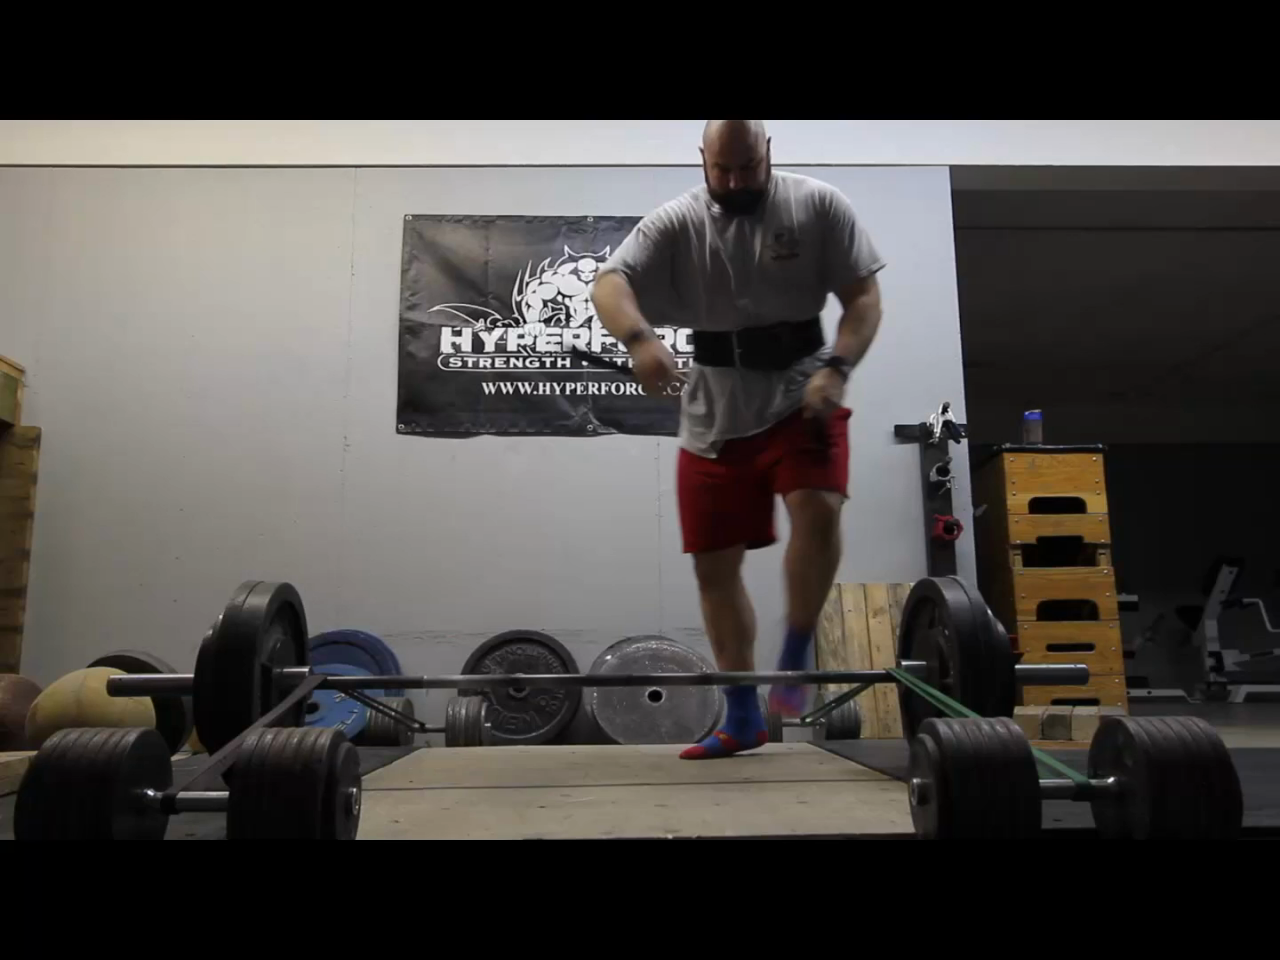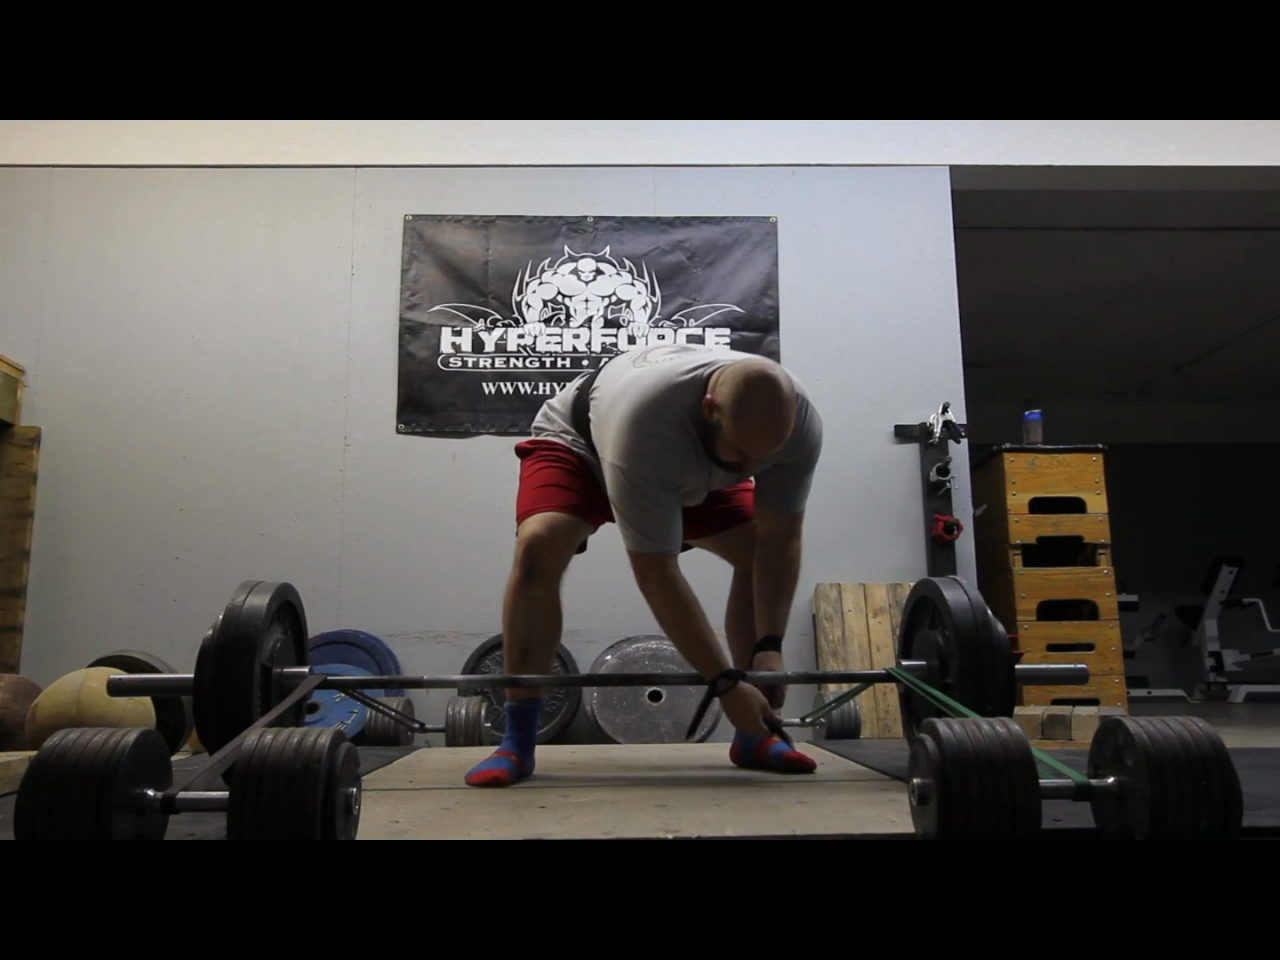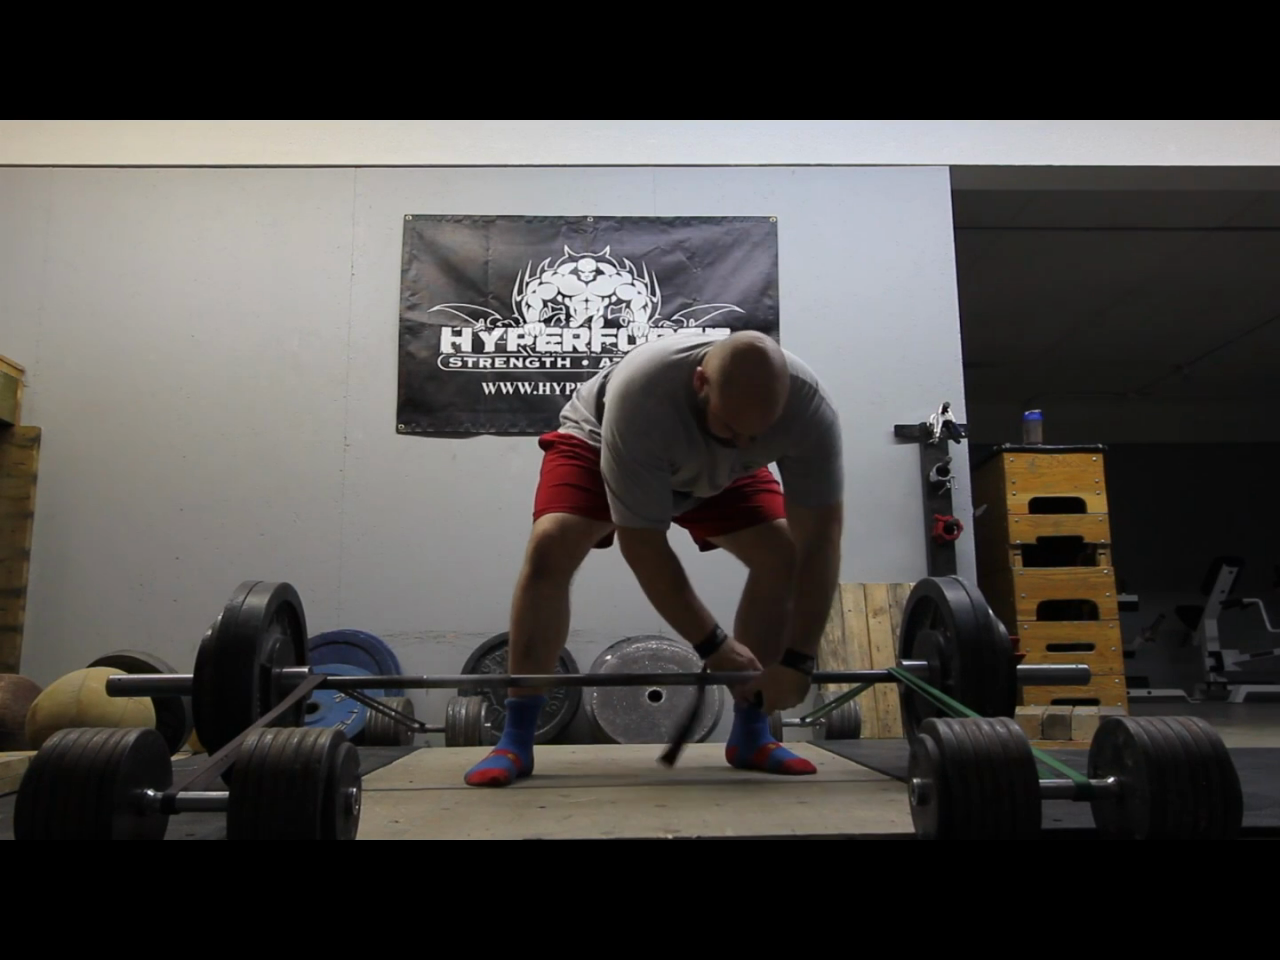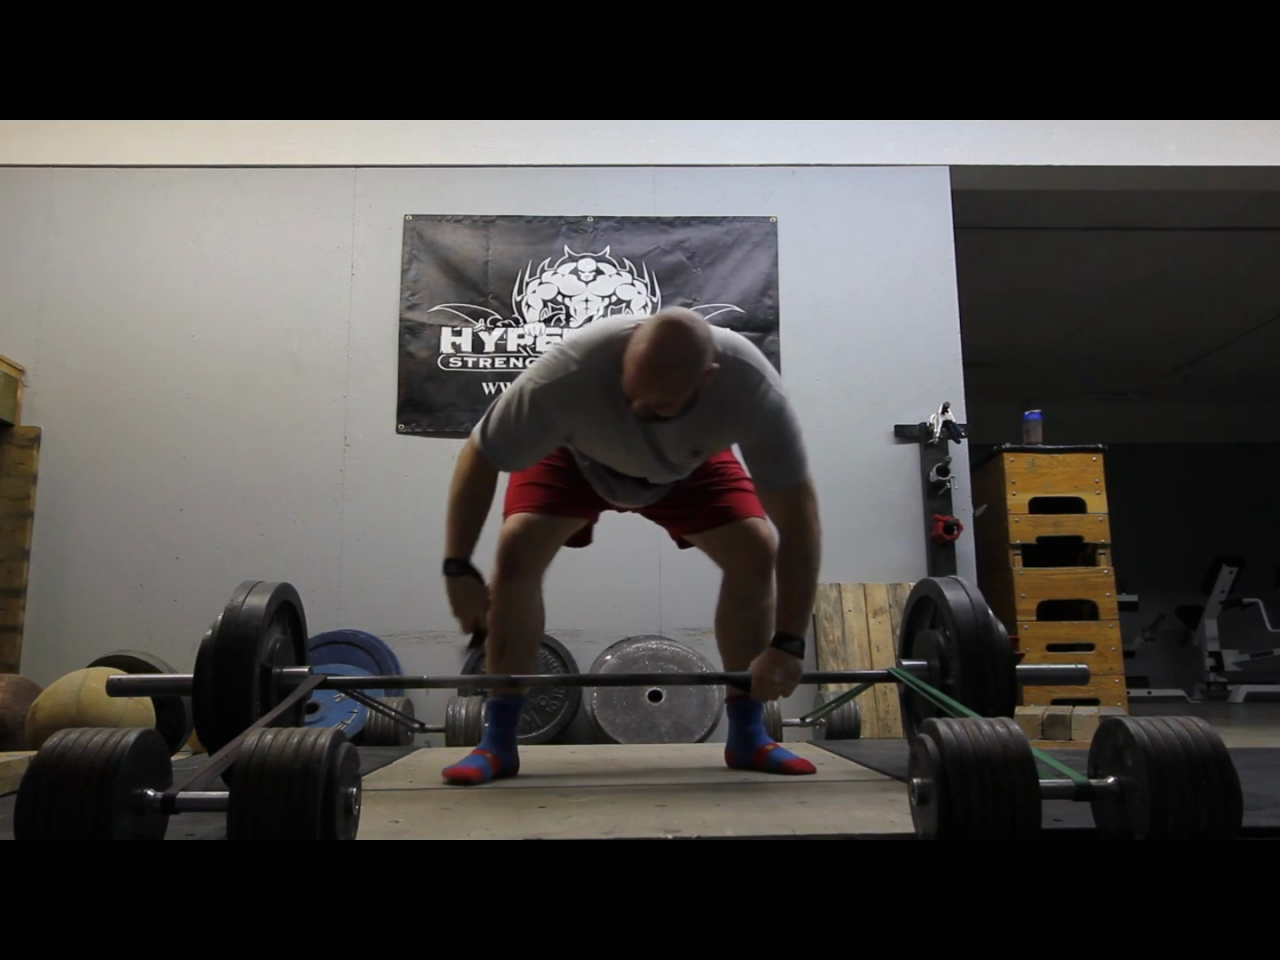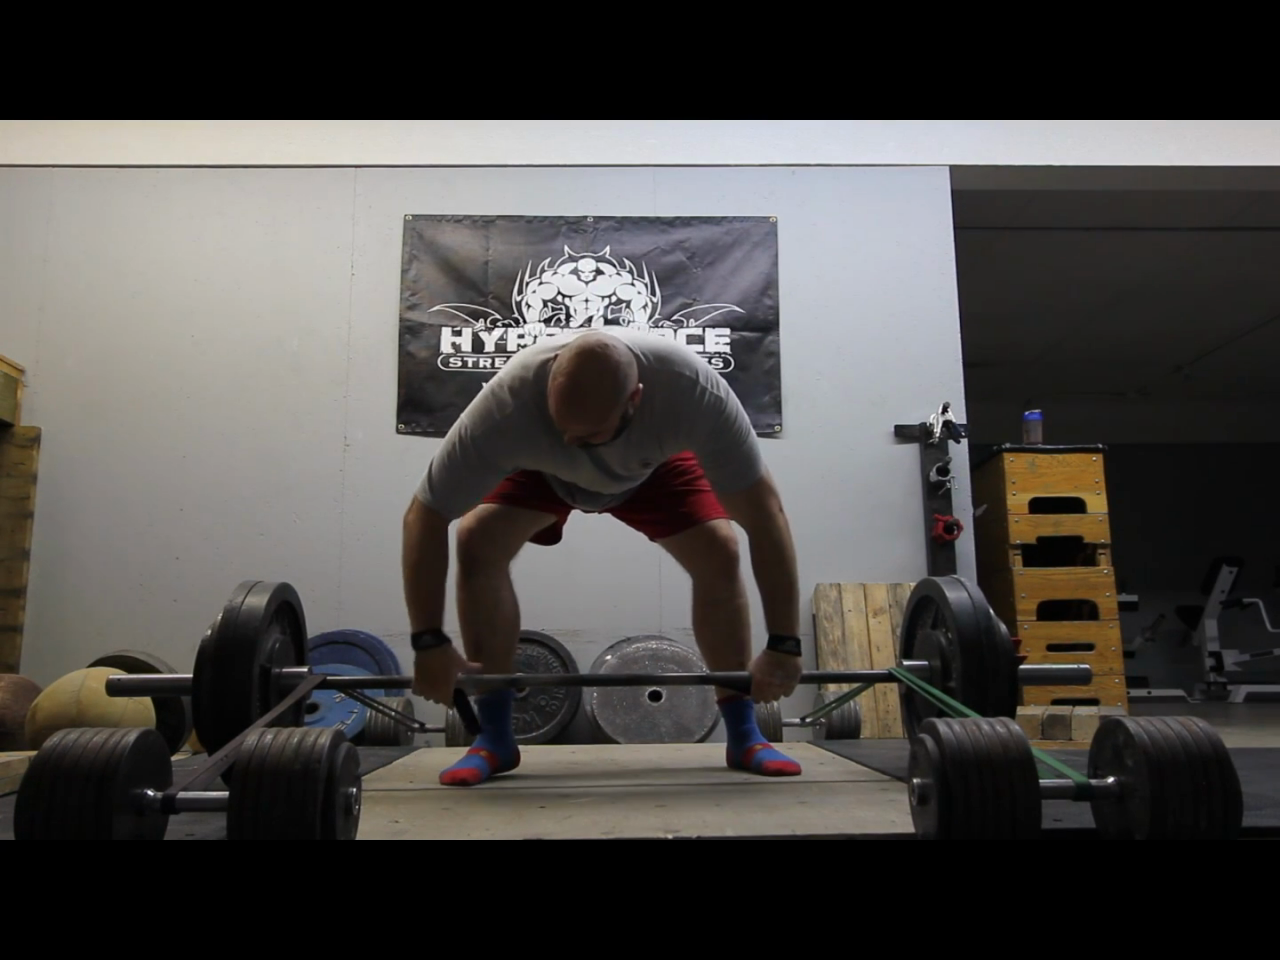
dt=1s
person 1, frame 1
left shoulder: (819, 206)
right shoulder: (676, 223)
left elbow: (864, 296)
right elbow: (612, 282)
left wrist: (833, 368)
right wrist: (638, 339)
left hip: (799, 406)
right hip: (715, 419)
left knee: (818, 512)
right knee: (715, 566)
left ankle: (793, 660)
right ankle: (740, 714)
person 1, frame 2
left shoulder: (799, 423)
right shoulder: (646, 425)
left elbow: (780, 542)
right elbow: (656, 573)
left wrist: (768, 649)
right wrist: (726, 685)
right hip: (577, 442)
left knee: (760, 553)
right knee: (539, 546)
left ankle: (754, 735)
right ankle: (518, 740)
person 1, frame 3
left shoulder: (810, 408)
right shoulder: (642, 397)
left elbow: (819, 541)
right elbow: (643, 545)
left wrist: (799, 660)
right wrist: (714, 645)
right hip: (599, 435)
left knee: (782, 554)
right knee: (550, 546)
left ankle: (750, 735)
right ankle: (516, 739)
person 1, frame 4
left shoulder: (753, 386)
right shoulder: (572, 371)
left elbow: (798, 515)
right elbow: (480, 457)
left wrist: (788, 645)
right wrist: (459, 568)
left hip: (690, 465)
right hip: (575, 455)
left knee: (755, 550)
right knee: (519, 548)
left ankle: (746, 735)
right ankle: (499, 740)
person 1, frame 5
left shoulder: (694, 392)
right shoulder: (507, 406)
left elbow: (764, 512)
right elbow: (425, 517)
left wrist: (784, 645)
right wrist: (429, 642)
left hip: (653, 463)
right hip: (535, 467)
left knee: (719, 554)
right knee: (478, 545)
left ankle: (743, 734)
right ankle: (494, 737)
